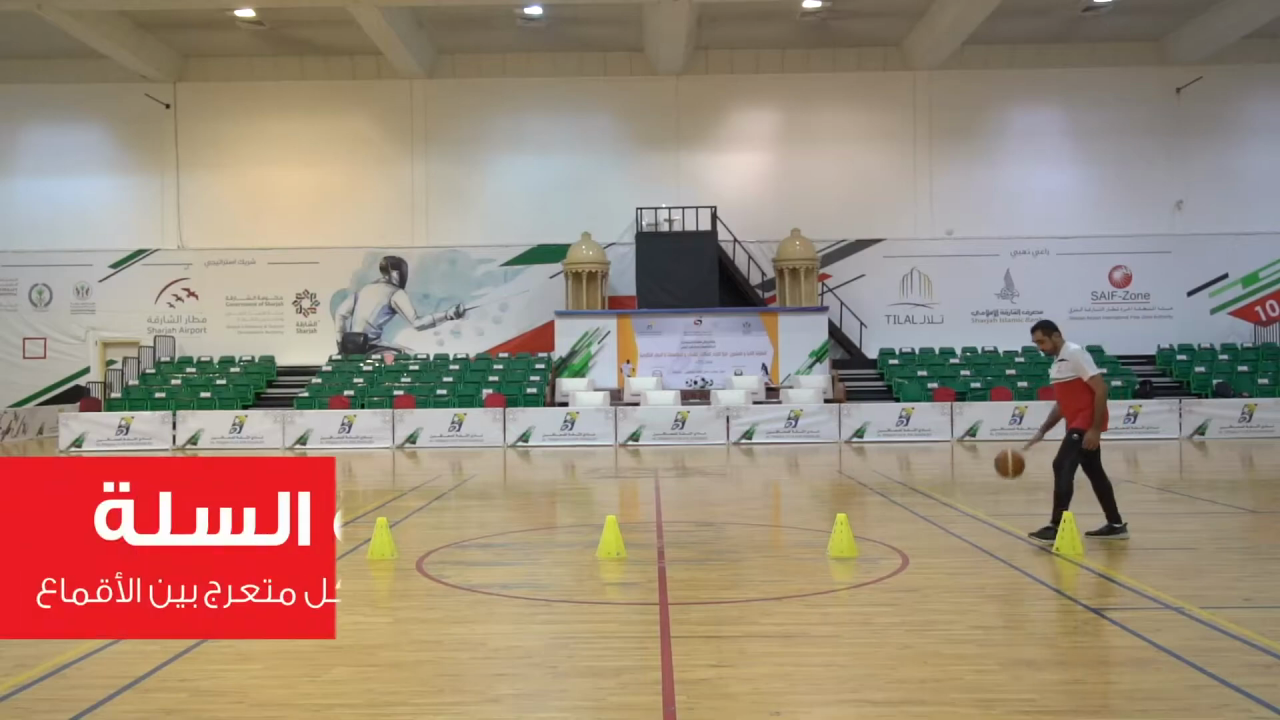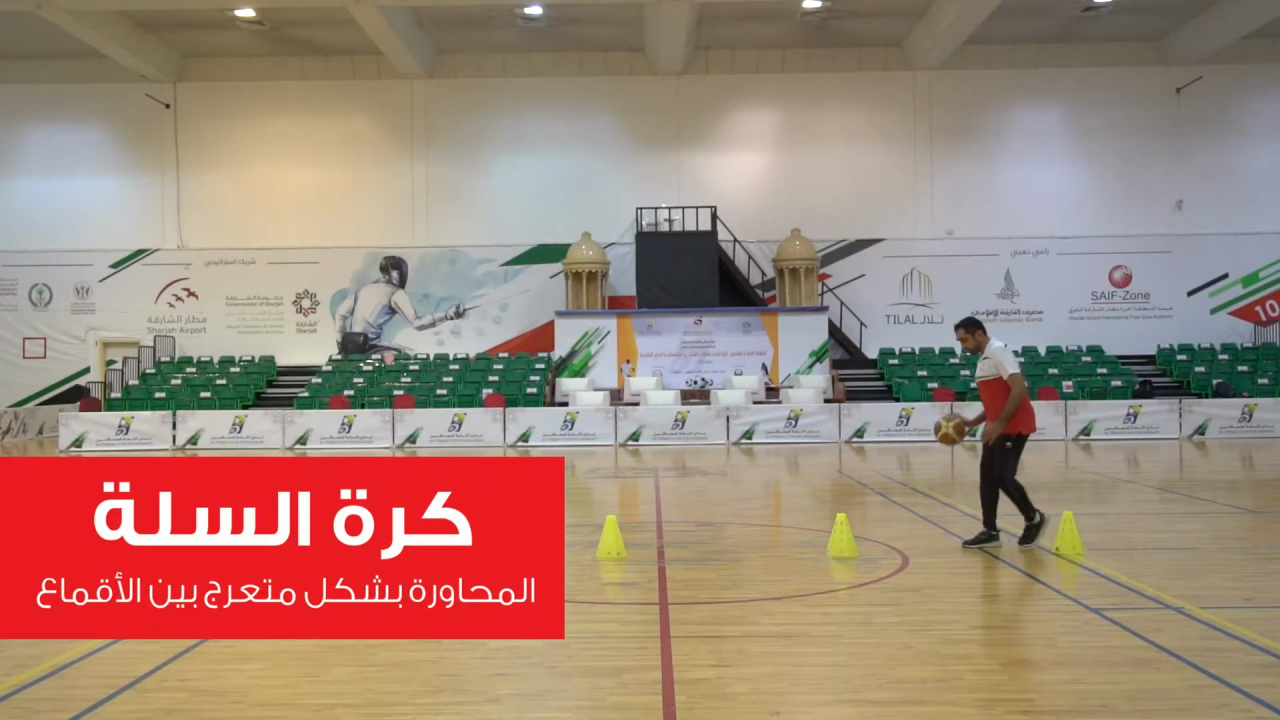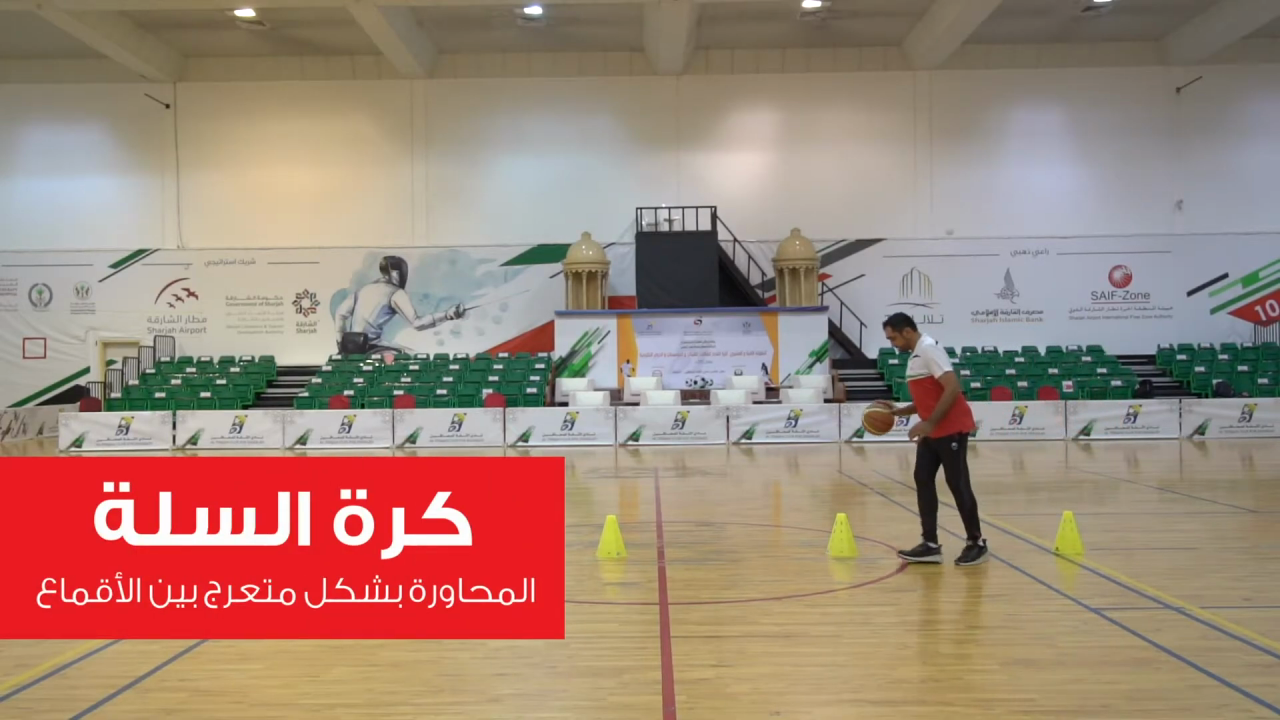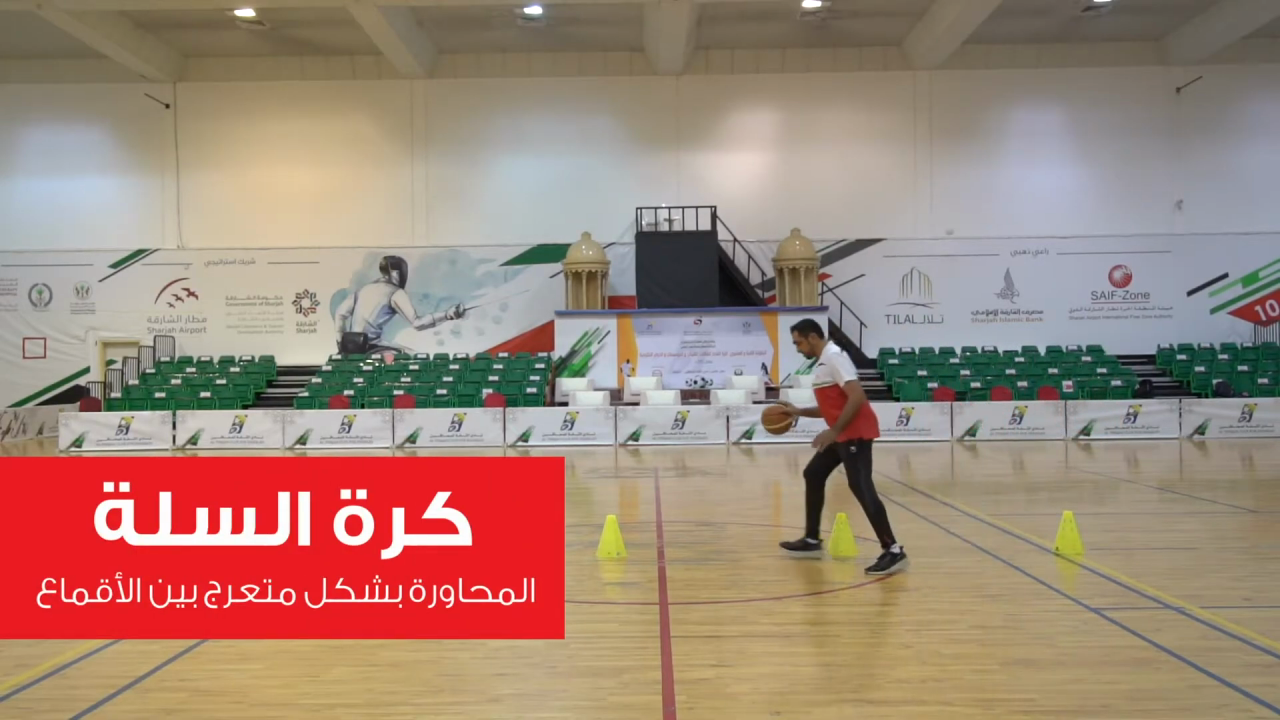
dt=0.7s
person 1, frame 1
left shoulder: (1076, 354)
right shoulder: (1058, 362)
left elbow: (1101, 390)
right elbow: (1063, 403)
left wrist: (1095, 429)
right wrist: (1042, 431)
left hip: (1087, 425)
right hip: (1078, 424)
left knee: (1062, 466)
right knee: (1094, 471)
left ankle: (1057, 527)
right ankle: (1116, 524)
person 1, frame 2
left shoulder: (998, 352)
right shoulder: (984, 359)
left elbow: (1019, 389)
left wrist: (999, 424)
right wrist: (974, 421)
left hip: (1014, 425)
right hip: (998, 425)
left knee: (1003, 475)
right knee: (987, 473)
left ankle: (1034, 519)
right ankle: (990, 531)
person 1, frame 3
left shoulder: (929, 349)
right shoulder: (916, 356)
left elbow: (952, 388)
left wrist: (929, 423)
right wrist: (899, 411)
left hip: (951, 428)
right hip: (932, 429)
left knee: (957, 483)
right knee: (923, 479)
left ankle: (976, 543)
right ankle: (930, 544)
person 1, frame 4
left shoulder: (834, 358)
right shoulder: (822, 363)
left elbow: (856, 397)
left wrist: (834, 431)
right wrist: (799, 412)
left hip: (855, 433)
right hip: (841, 435)
left knee: (861, 488)
right knee: (813, 476)
left ankle: (892, 550)
right ankle: (812, 540)
